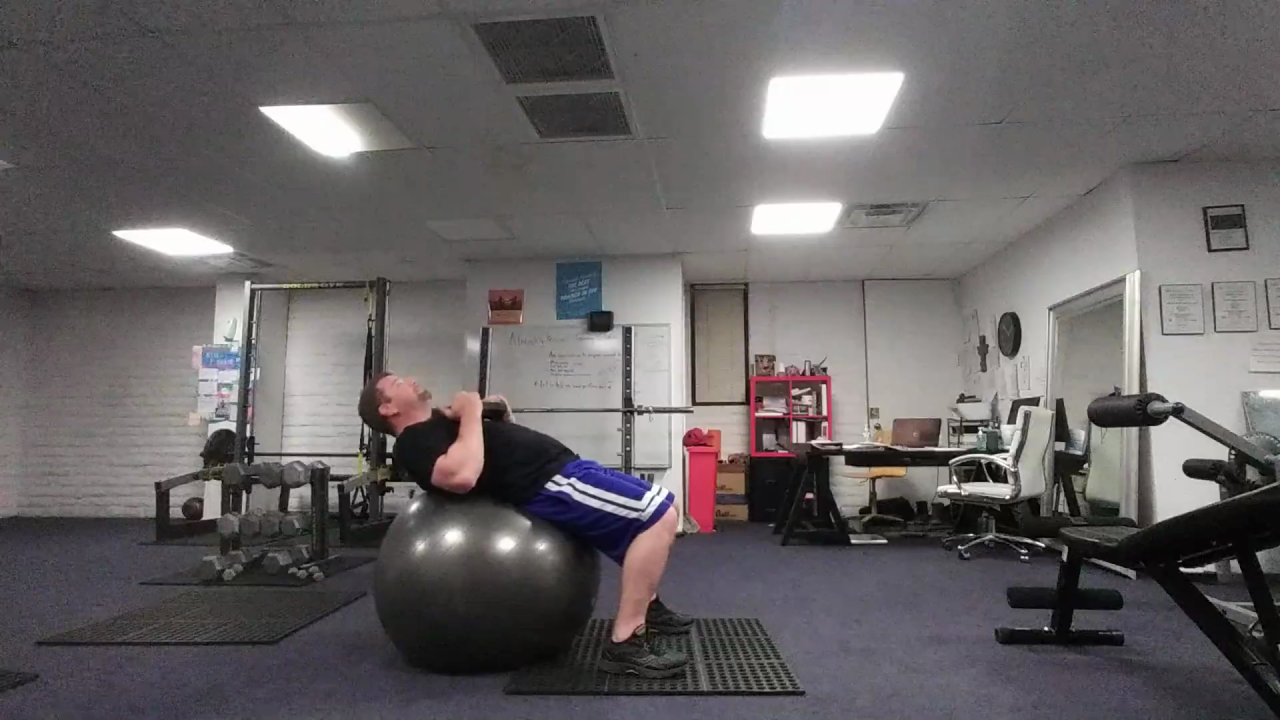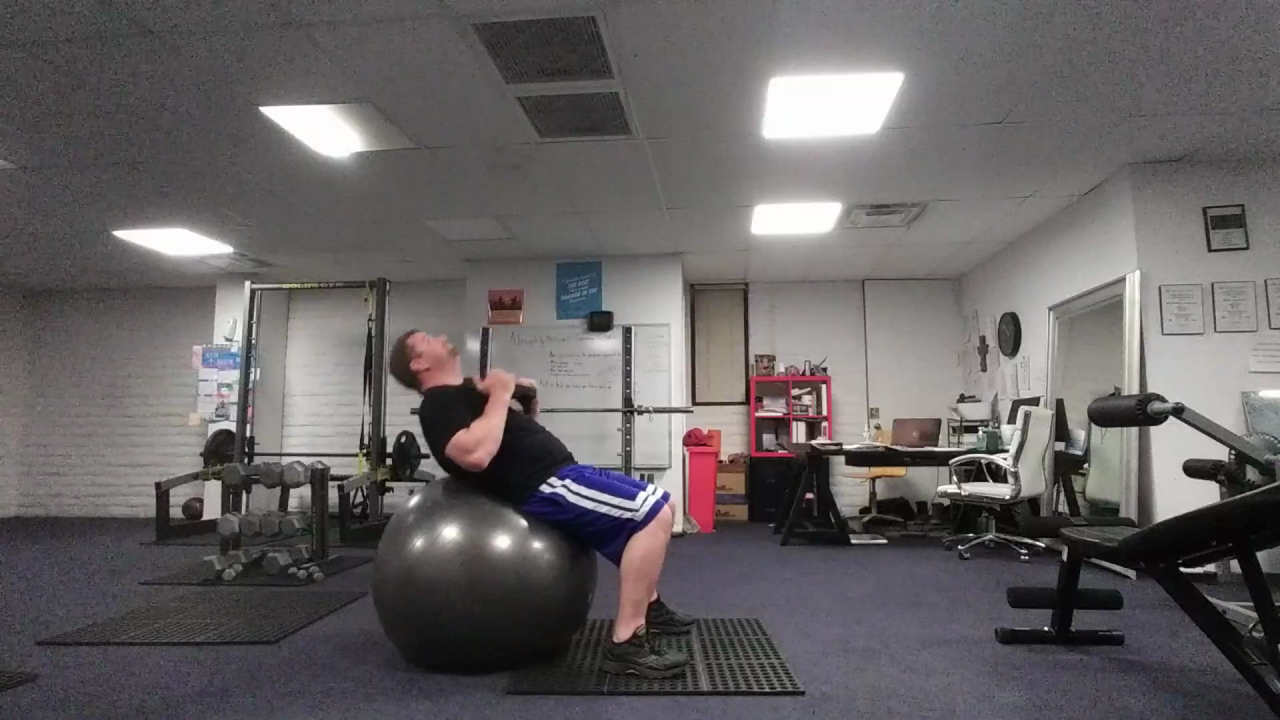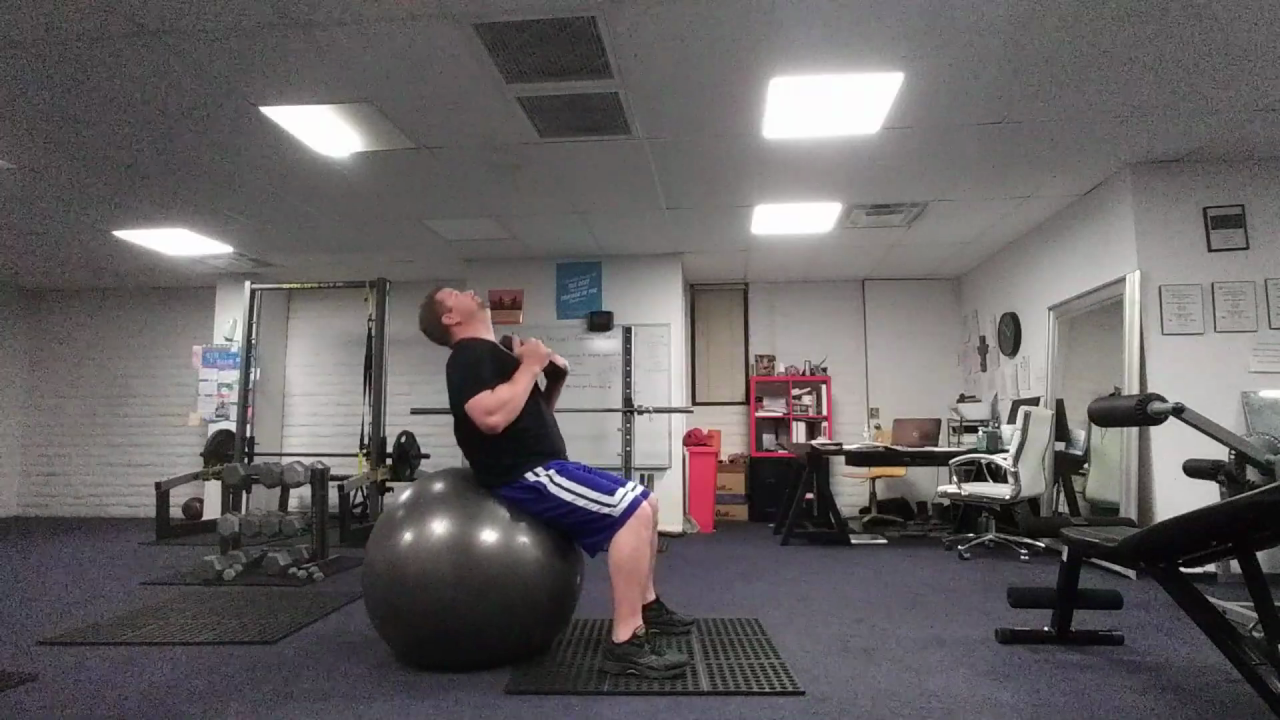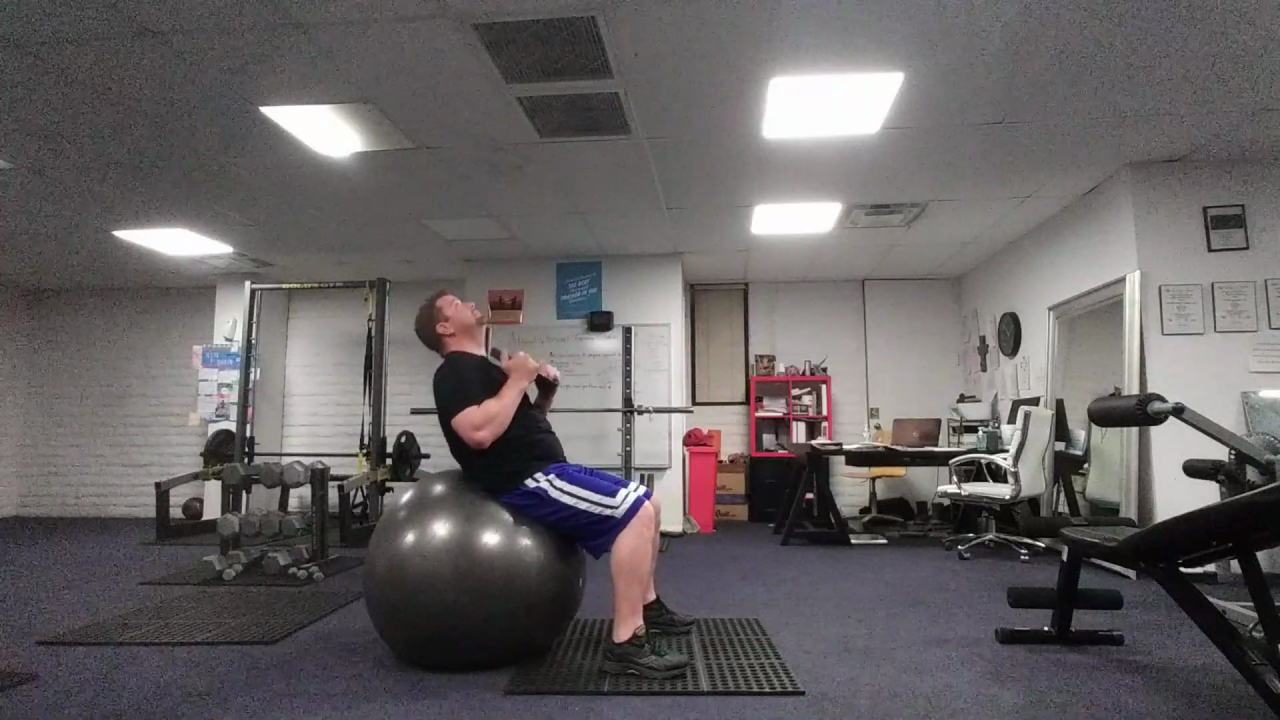
dt=0.5s
person 1, frame 1
left shoulder: (434, 429)
right shoulder: (414, 443)
right elbow: (462, 475)
left wrist: (502, 417)
right wrist: (471, 413)
left hip: (559, 471)
right hip: (550, 483)
left knee: (653, 512)
right knee: (660, 516)
left ankle: (647, 607)
right ankle: (626, 644)
person 1, frame 2
left shoulder: (462, 393)
right shoulder: (439, 403)
right elbow: (475, 454)
left wrist: (528, 403)
right wrist: (500, 394)
left hip: (555, 475)
right hip: (543, 488)
left knee: (650, 508)
right knee: (655, 512)
left ankle: (647, 609)
right ankle: (626, 645)
person 1, frame 3
left shoulder: (489, 354)
right shoulder: (471, 356)
right elbow: (492, 418)
left wrist: (555, 381)
right wrist: (531, 366)
left hip: (542, 468)
right hip: (527, 477)
left knee: (643, 506)
right knee: (635, 512)
left ankle: (648, 606)
right ankle: (627, 644)
person 1, frame 4
left shoulder: (477, 368)
right shoulder: (456, 372)
right elbow: (479, 433)
left wrist: (545, 392)
right wrist: (518, 380)
left hip: (546, 470)
right hip: (528, 482)
left knee: (644, 504)
right knee: (639, 511)
left ankle: (648, 606)
right ankle: (627, 644)
